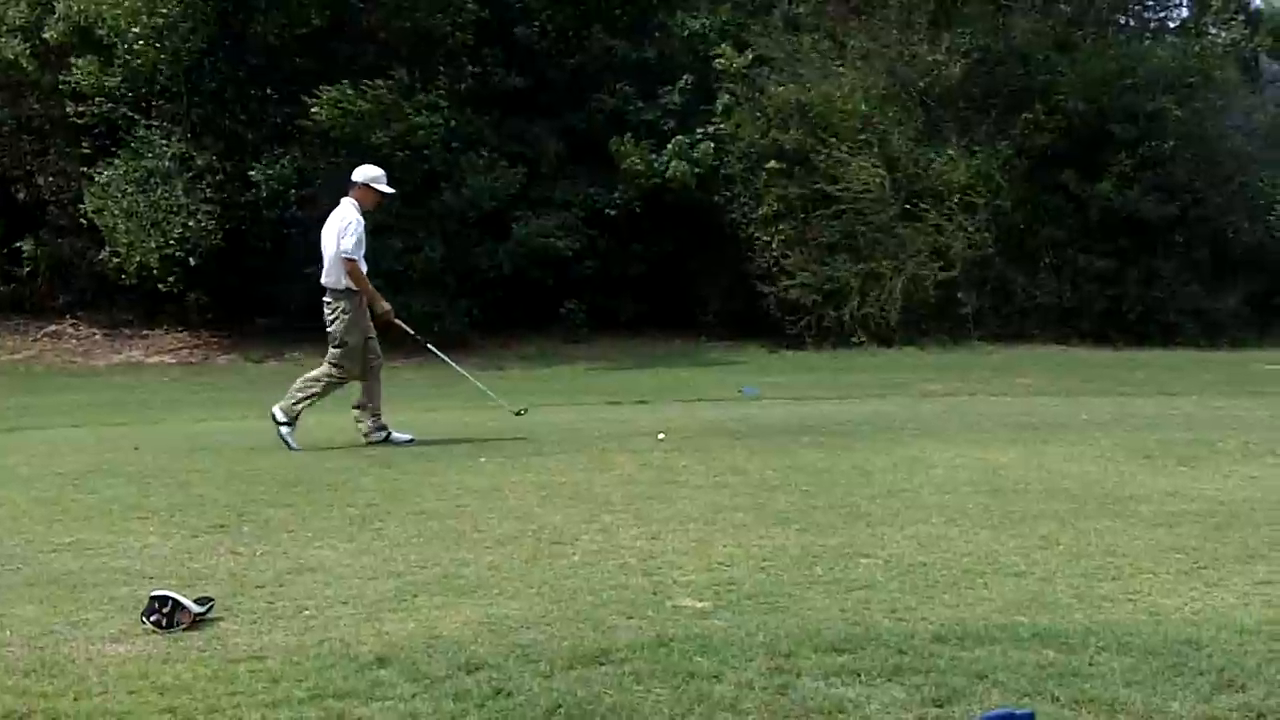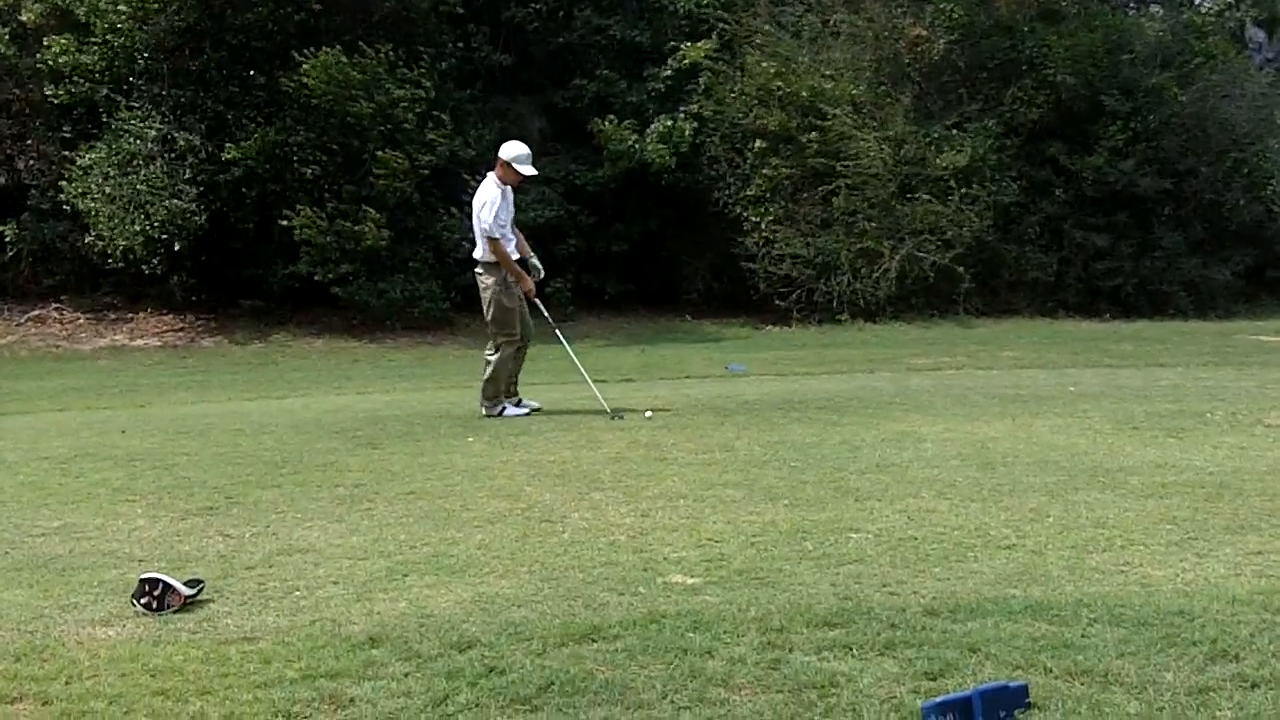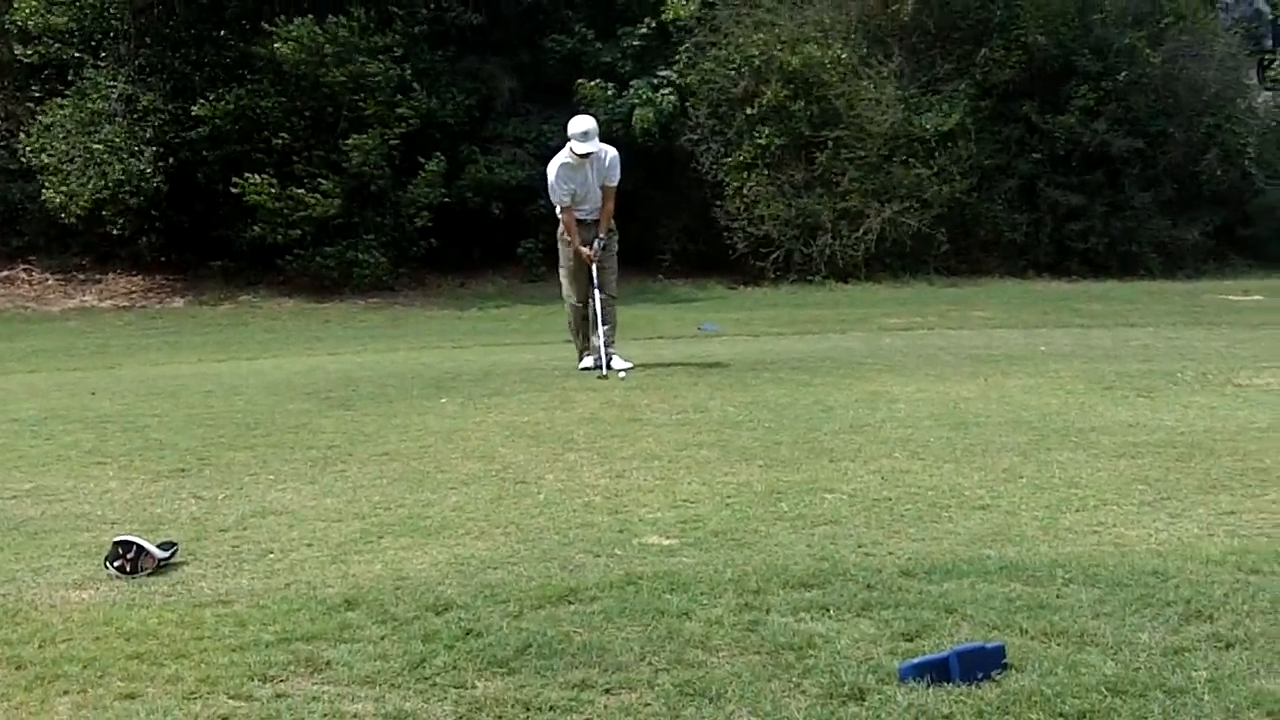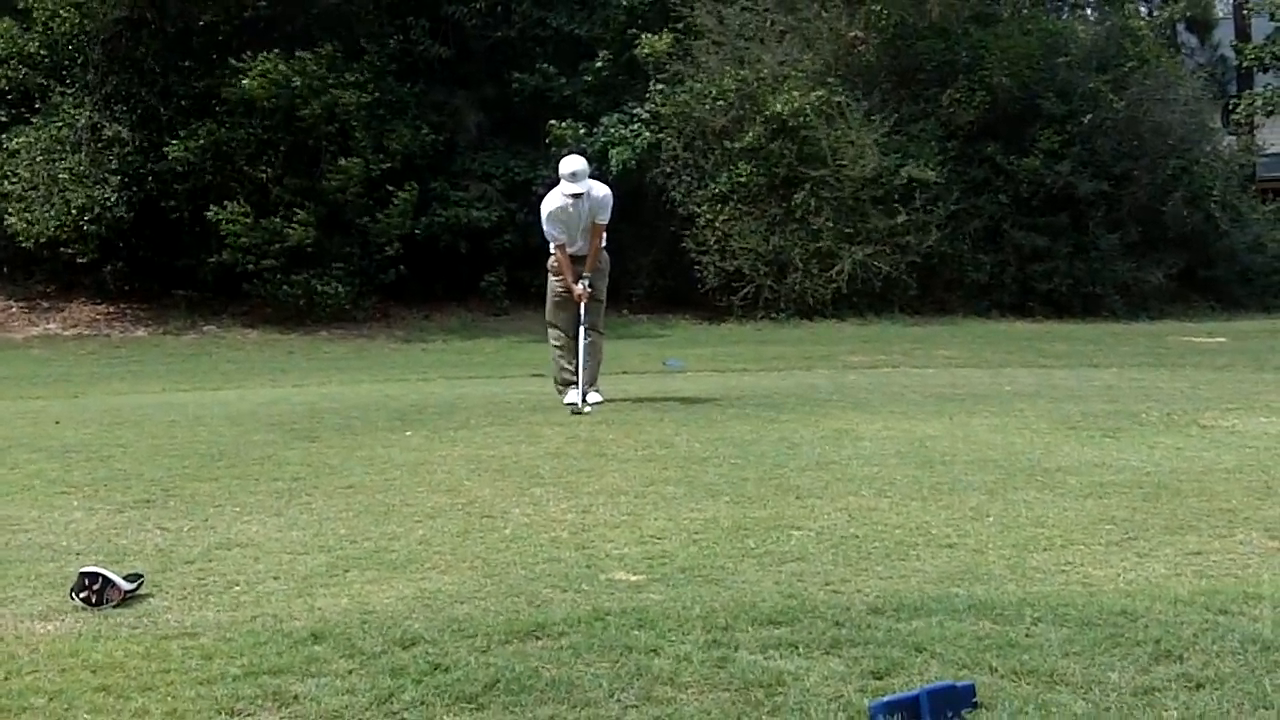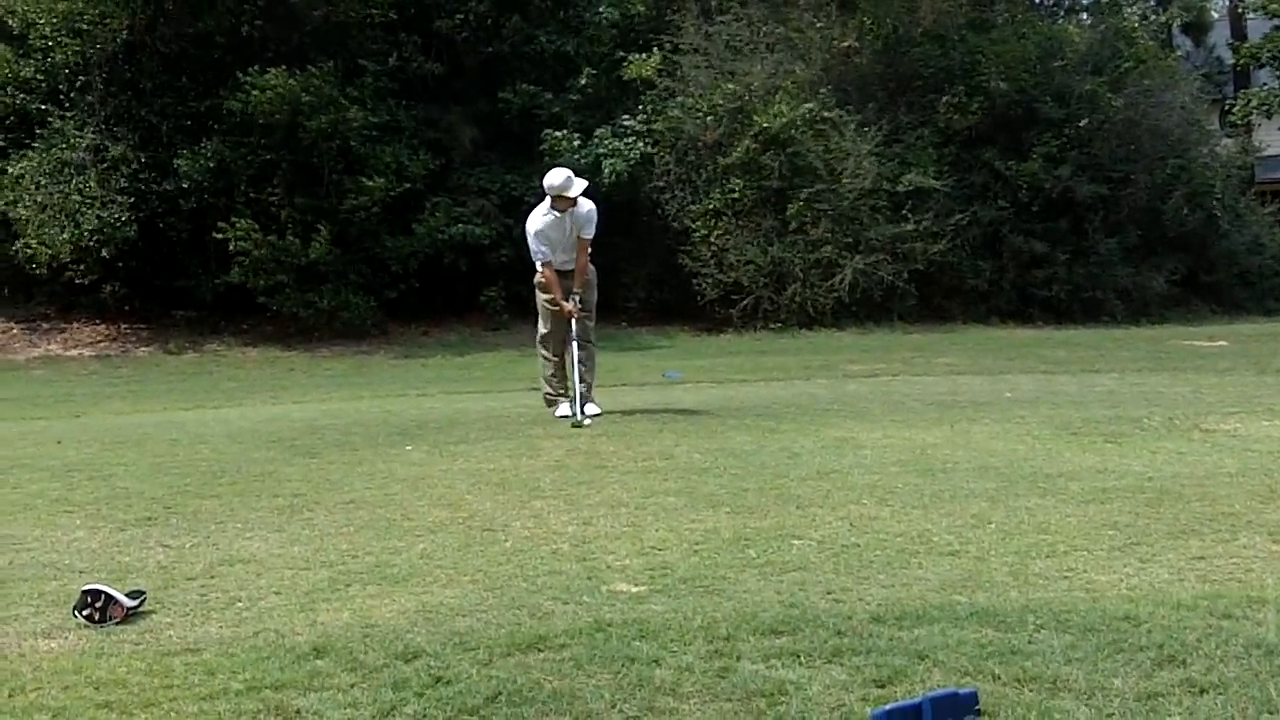
dt=1s
person 1, frame 1
left shoulder: (338, 214)
right shoulder: (352, 219)
right elbow: (351, 267)
right wrist: (378, 300)
left hip: (350, 301)
right hip: (345, 301)
left knee: (370, 362)
right knee: (340, 368)
left ankle: (374, 428)
right ankle: (287, 411)
person 1, frame 2
left shoulder: (504, 190)
right shoulder: (490, 195)
right elbow: (494, 245)
left wrist: (530, 257)
right wrist: (522, 277)
left hip: (504, 272)
right hip: (495, 272)
left knee: (523, 332)
right knee: (505, 338)
left ankle: (508, 396)
right ankle: (493, 403)
person 1, frame 3
left shoulder: (609, 155)
right shoulder: (558, 166)
left elbow: (608, 200)
right elbow: (566, 211)
left wrist: (601, 237)
right wrist: (578, 247)
left hip: (603, 226)
right hip: (572, 228)
left knee: (606, 292)
right knee: (576, 296)
left ankle: (607, 351)
right ankle: (586, 352)
person 1, frame 4
left shoulder: (602, 194)
right shoulder: (551, 204)
left elbow: (596, 237)
right elbow: (559, 247)
left wrist: (586, 277)
right wrist: (572, 284)
left hip: (594, 259)
right hip: (563, 261)
left knee: (593, 326)
right knee: (561, 327)
left ankle: (590, 386)
right ankle: (569, 386)
person 1, frame 5
left shoulder: (586, 208)
right shoulder: (536, 223)
left elbow: (582, 253)
right elbow: (546, 265)
left wrist: (576, 292)
right wrist: (561, 300)
left hip: (581, 274)
right hip: (551, 277)
left knee: (585, 337)
right knee: (550, 342)
left ankle: (586, 397)
right ankle: (559, 399)
